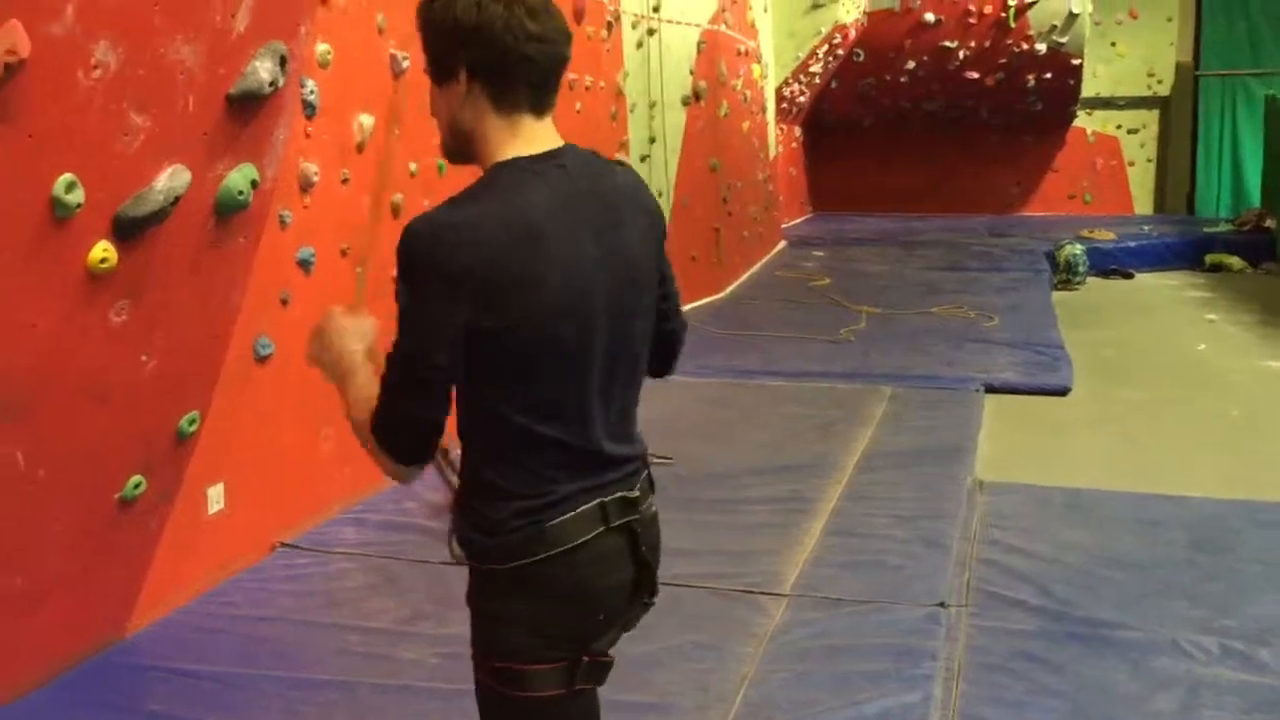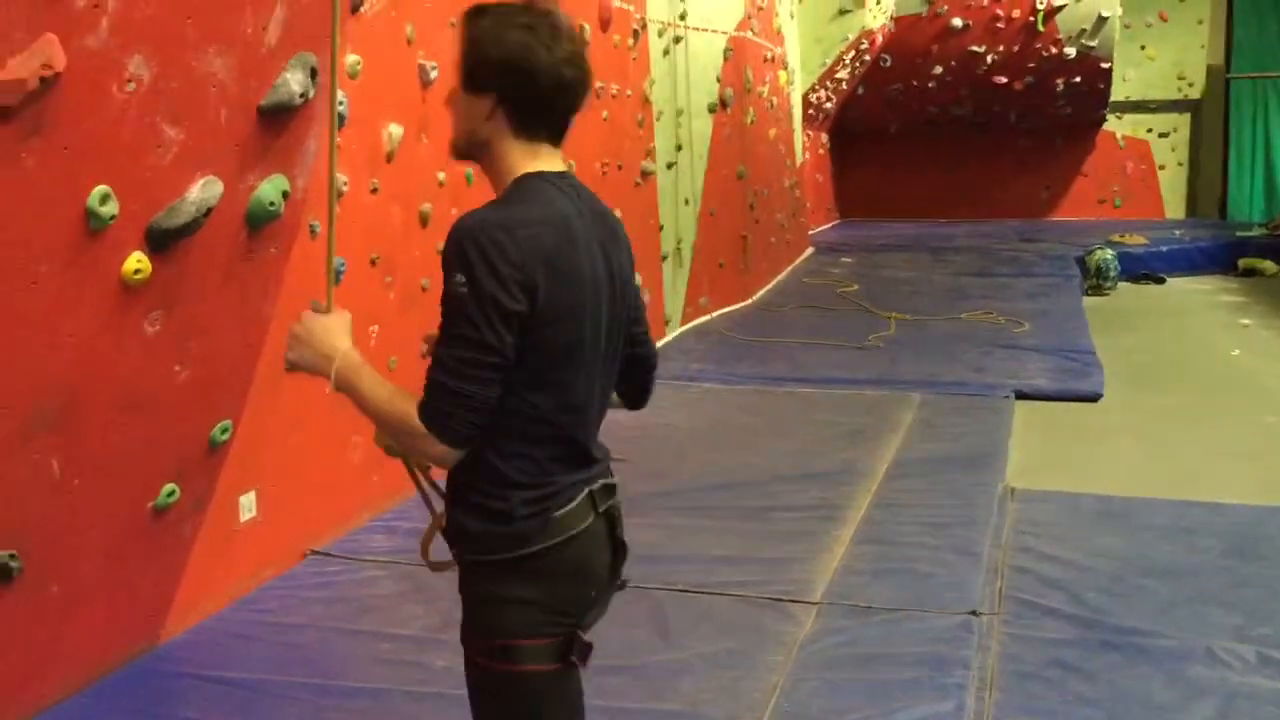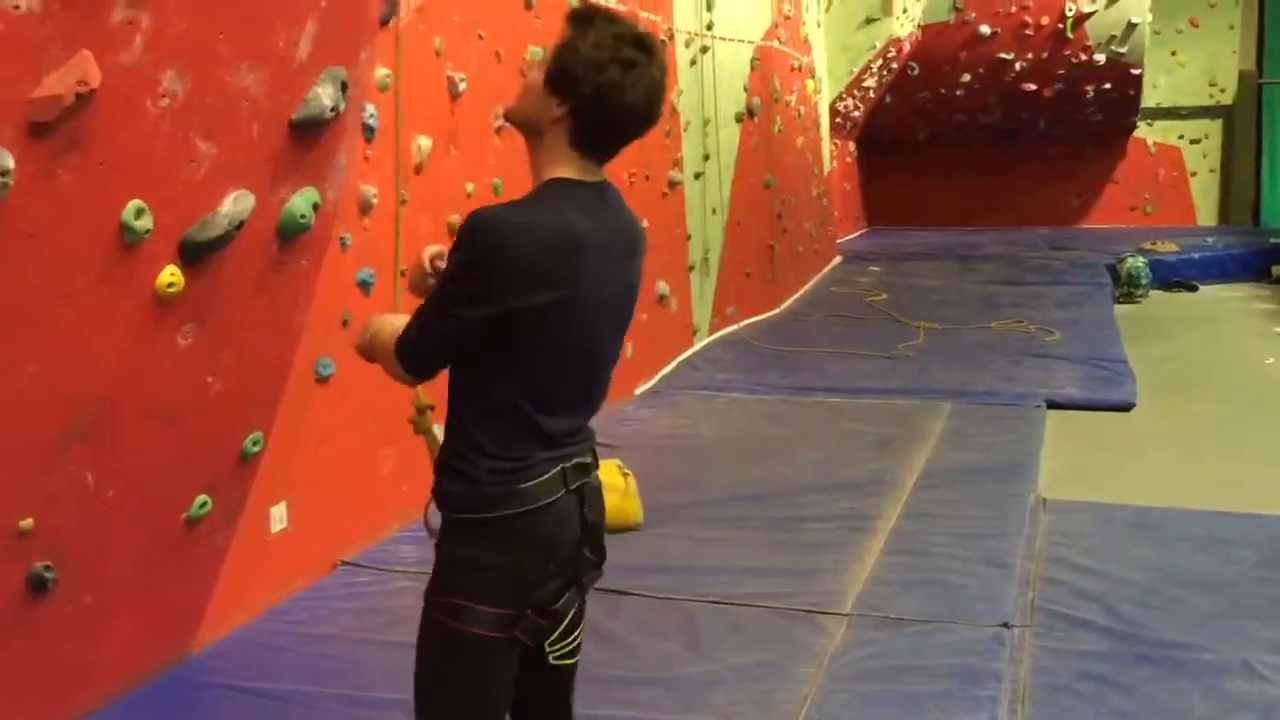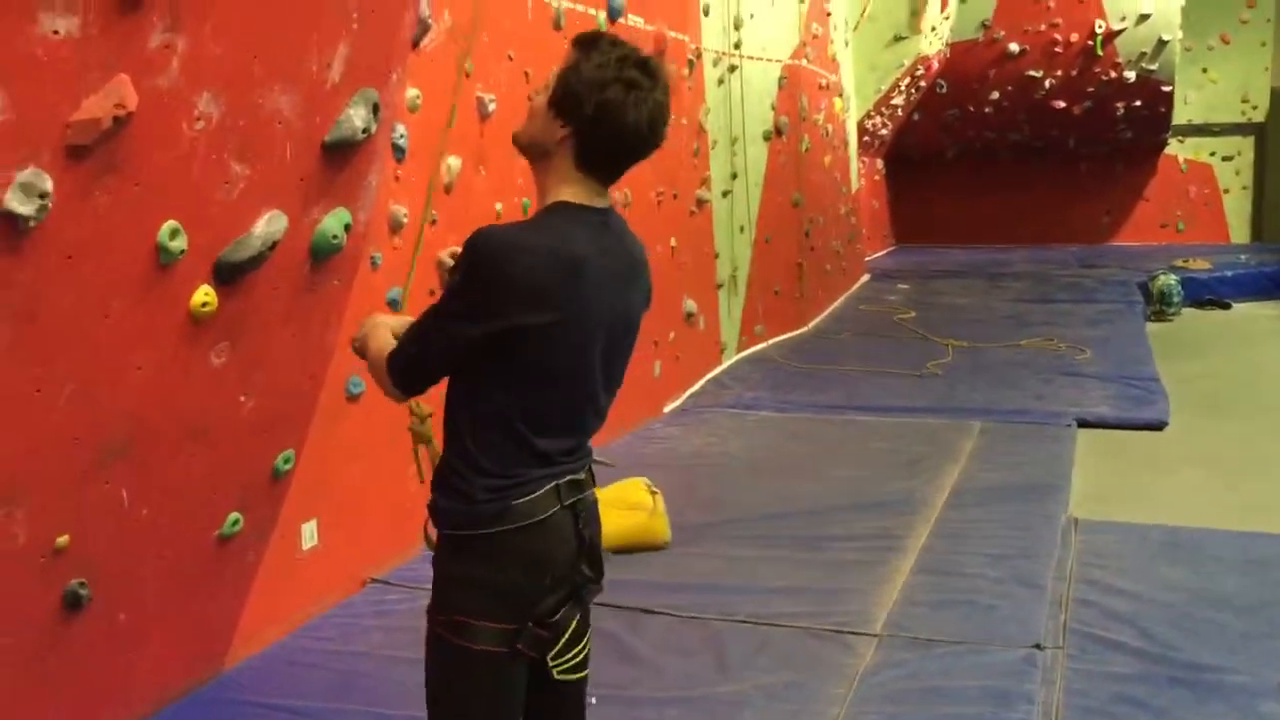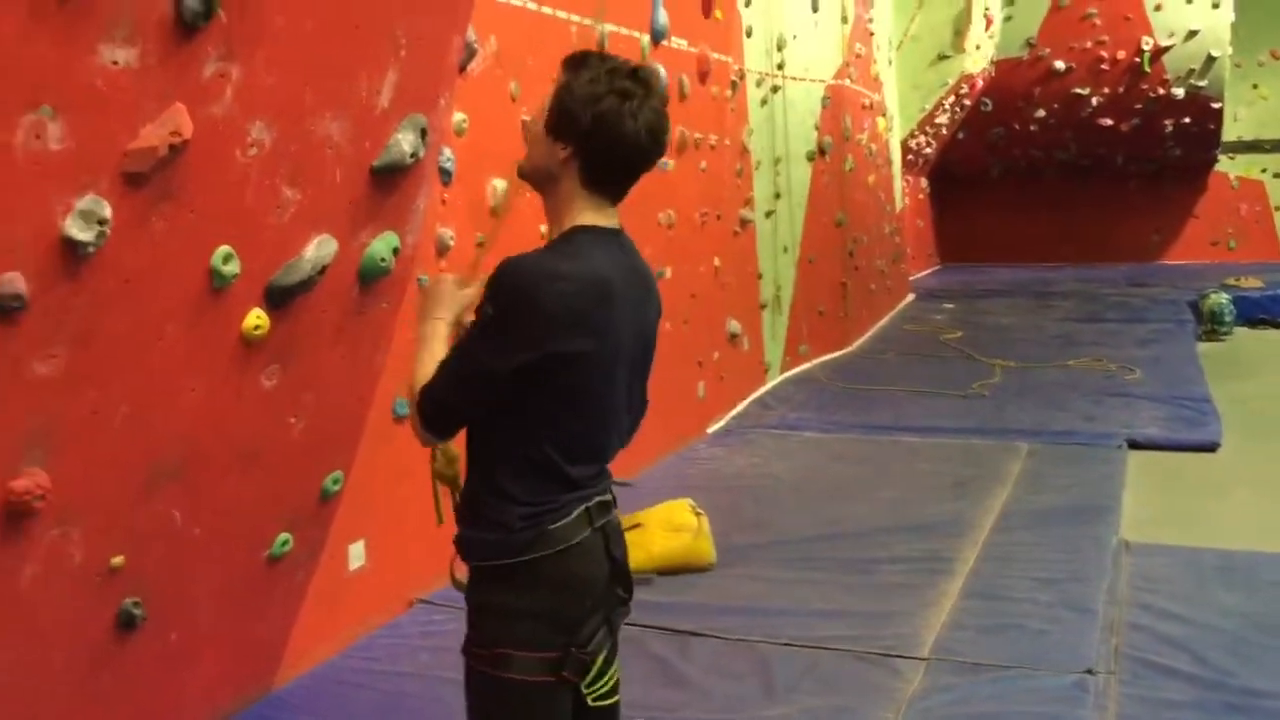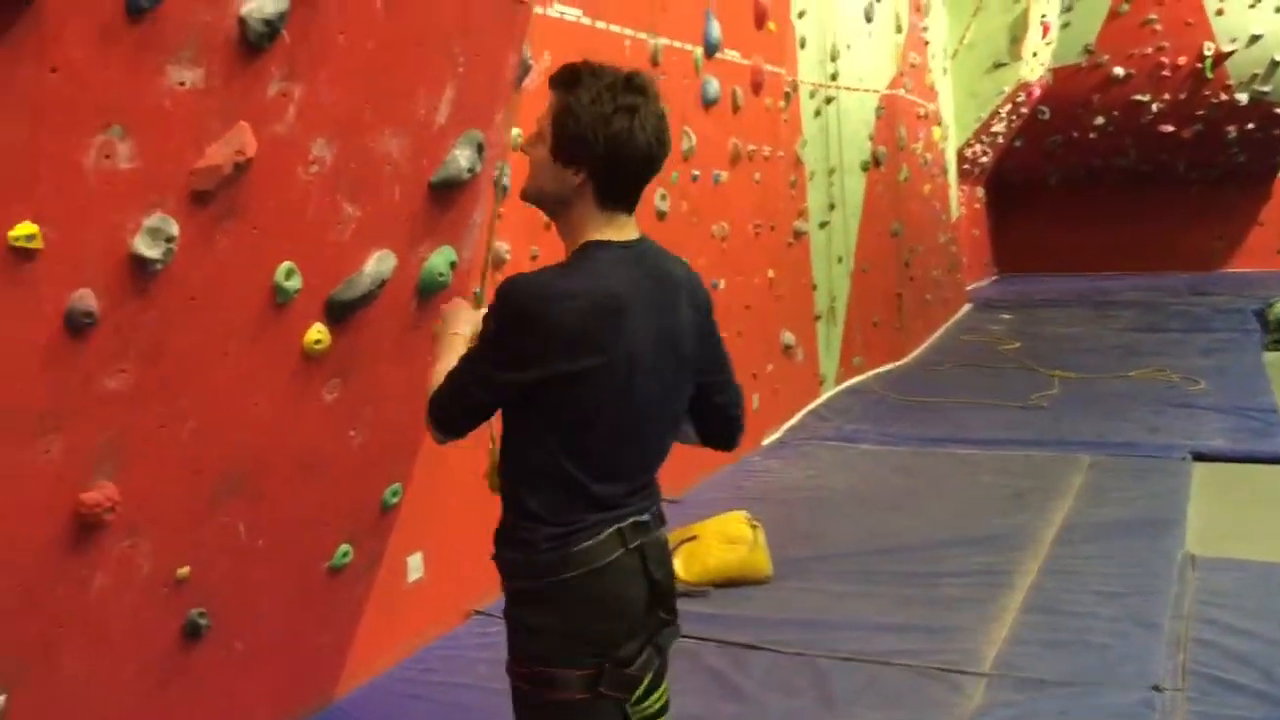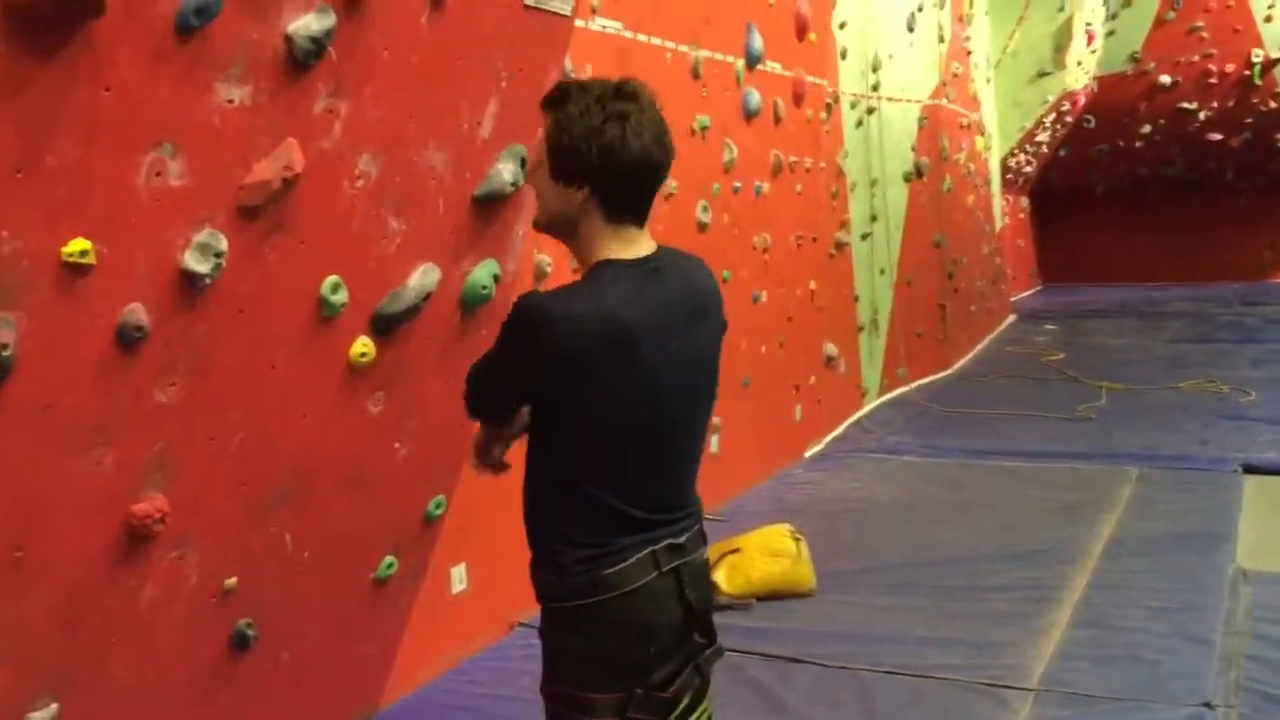
dt=0.3s
person 1, frame 1
left shoulder: (450, 237)
right shoulder: (629, 194)
left elbow: (403, 449)
left wrist: (352, 360)
left hip: (537, 562)
right hip: (623, 532)
person 1, frame 2
left shoulder: (491, 238)
right shoulder: (603, 224)
left elbow: (442, 440)
right elbow: (635, 385)
left wrist: (338, 360)
left hip: (524, 554)
right hip: (584, 528)
person 1, frame 3
left shoulder: (504, 232)
right shoulder: (619, 227)
left elbow: (412, 361)
left wrist: (378, 332)
right wrist: (456, 282)
left hip: (499, 522)
right hip: (568, 504)
person 1, frame 4
left shoulder: (508, 252)
right shoulder: (625, 256)
left elbow: (402, 377)
left wrist: (375, 335)
left hip: (497, 537)
right hip: (567, 519)
person 1, frame 5
left shoulder: (535, 280)
right shoulder: (631, 273)
left elbow: (432, 421)
left wrist: (440, 319)
left hip: (529, 567)
right hip: (592, 544)
person 1, frame 6
left shoulder: (541, 299)
right shoulder: (681, 284)
left elbow: (445, 419)
right elbow: (725, 428)
left wrist: (456, 332)
left hip: (567, 583)
right hip: (641, 560)
person 1, frame 7
left shoulder: (552, 320)
right shoulder: (697, 285)
left elbow: (483, 403)
right wrist: (522, 418)
left hip: (605, 608)
right hip: (683, 581)
